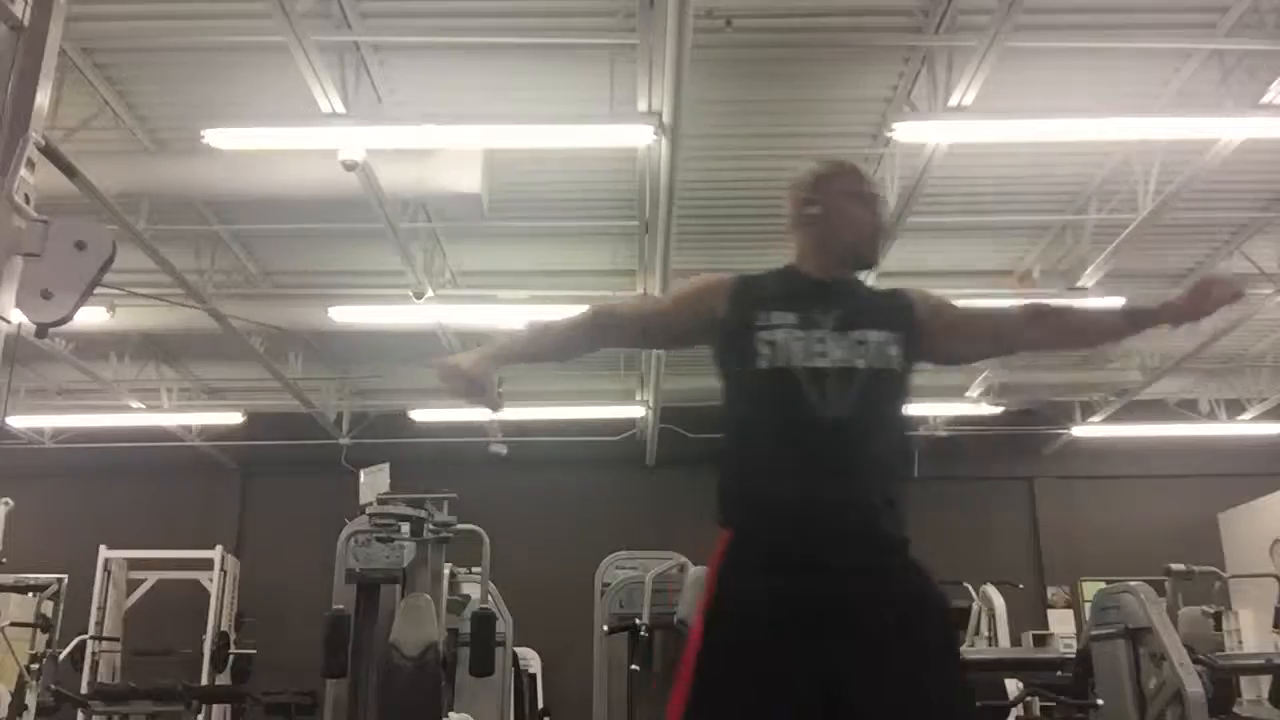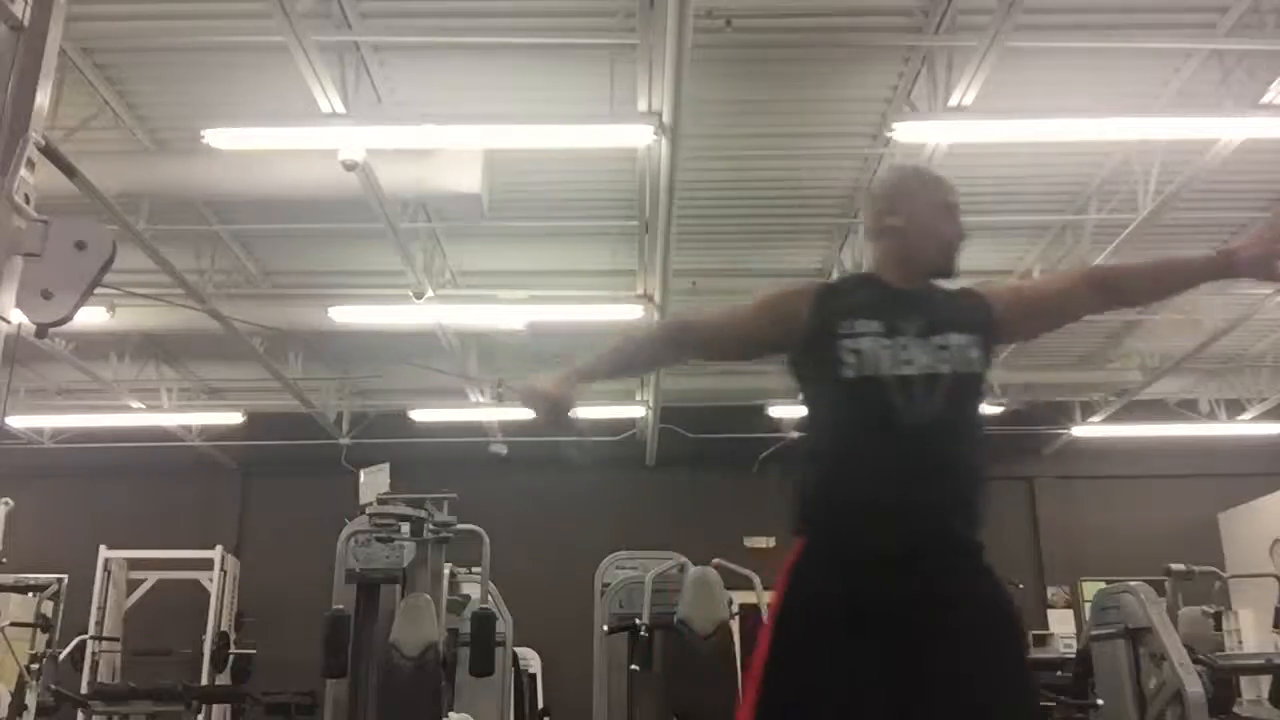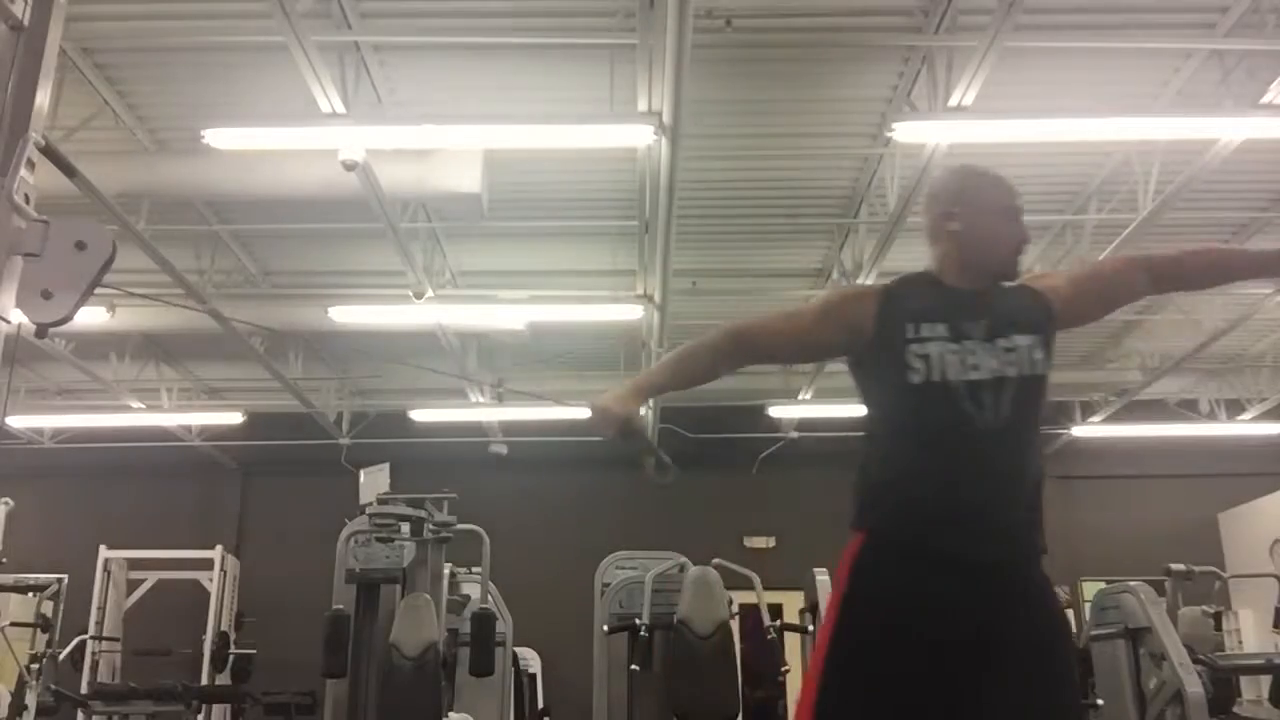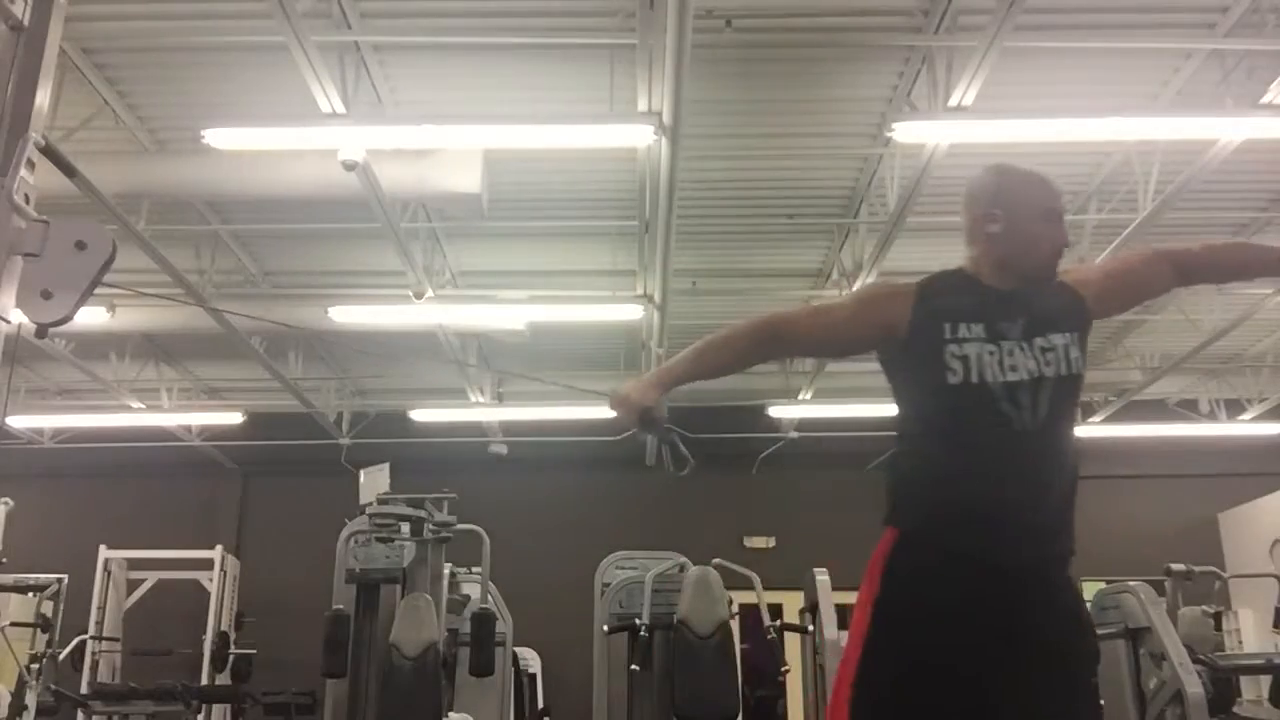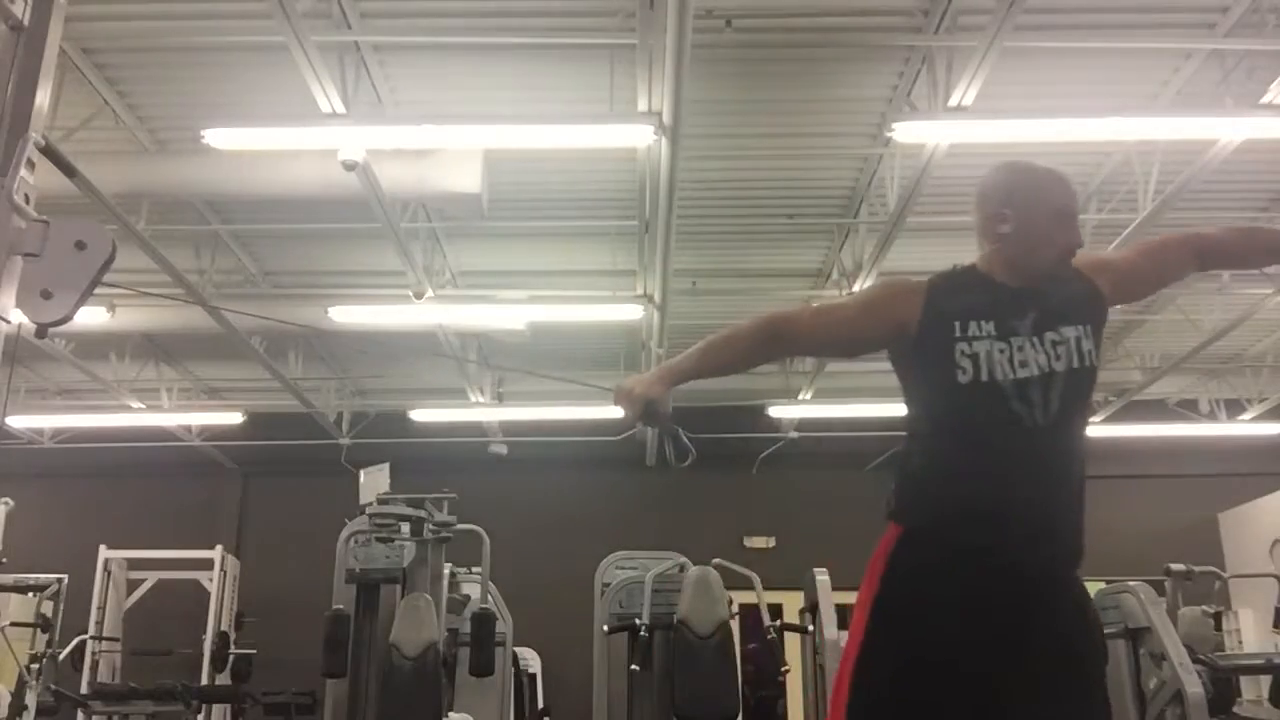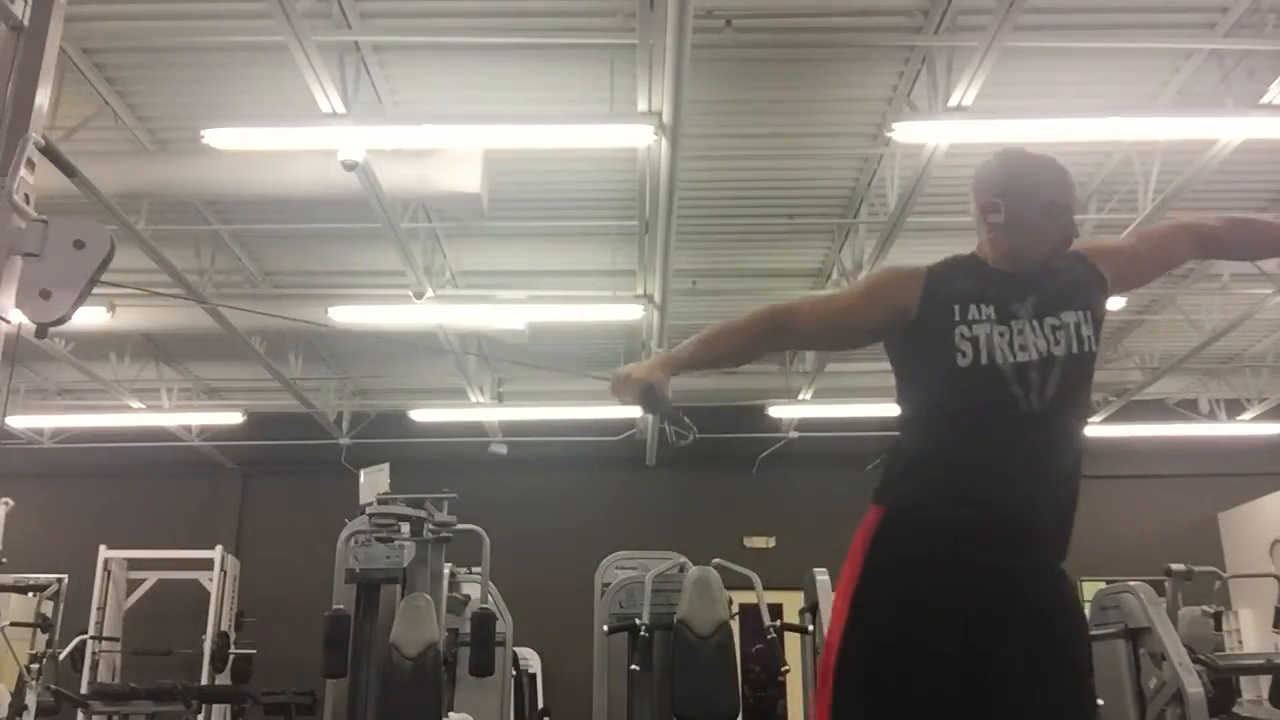
dt=0.2s
person 1, frame 1
left shoulder: (904, 314)
right shoulder: (733, 302)
left elbow: (1022, 327)
right elbow: (610, 322)
left wrist: (1168, 311)
right wrist: (491, 354)
left hip: (877, 566)
right hip: (765, 568)
person 1, frame 2
left shoulder: (980, 313)
right shoulder: (813, 310)
left elbow: (1092, 286)
right elbow: (688, 334)
right wrist: (575, 376)
left hip: (952, 575)
right hip: (838, 573)
person 1, frame 3
left shoulder: (1037, 307)
right shoulder: (874, 312)
left elbow: (1148, 272)
right elbow: (745, 340)
right wrist: (636, 391)
left hip: (1008, 578)
right hip: (897, 572)
person 1, frame 4
left shoulder: (1073, 300)
right shoulder: (909, 308)
left elbow: (1180, 263)
right elbow: (776, 332)
right wrist: (659, 379)
left hip: (1037, 577)
right hip: (927, 570)
person 1, frame 5
left shoulder: (1088, 290)
right shoulder: (920, 306)
left elbow: (1197, 248)
right elbow: (786, 329)
right wrist: (665, 375)
left hip: (1045, 577)
right hip: (932, 567)
person 1, frame 6
left shoulder: (1088, 275)
right shoulder: (918, 293)
left elbow: (1199, 235)
right elbow: (787, 322)
right wrist: (666, 363)
left hip: (1029, 567)
right hip: (915, 555)
